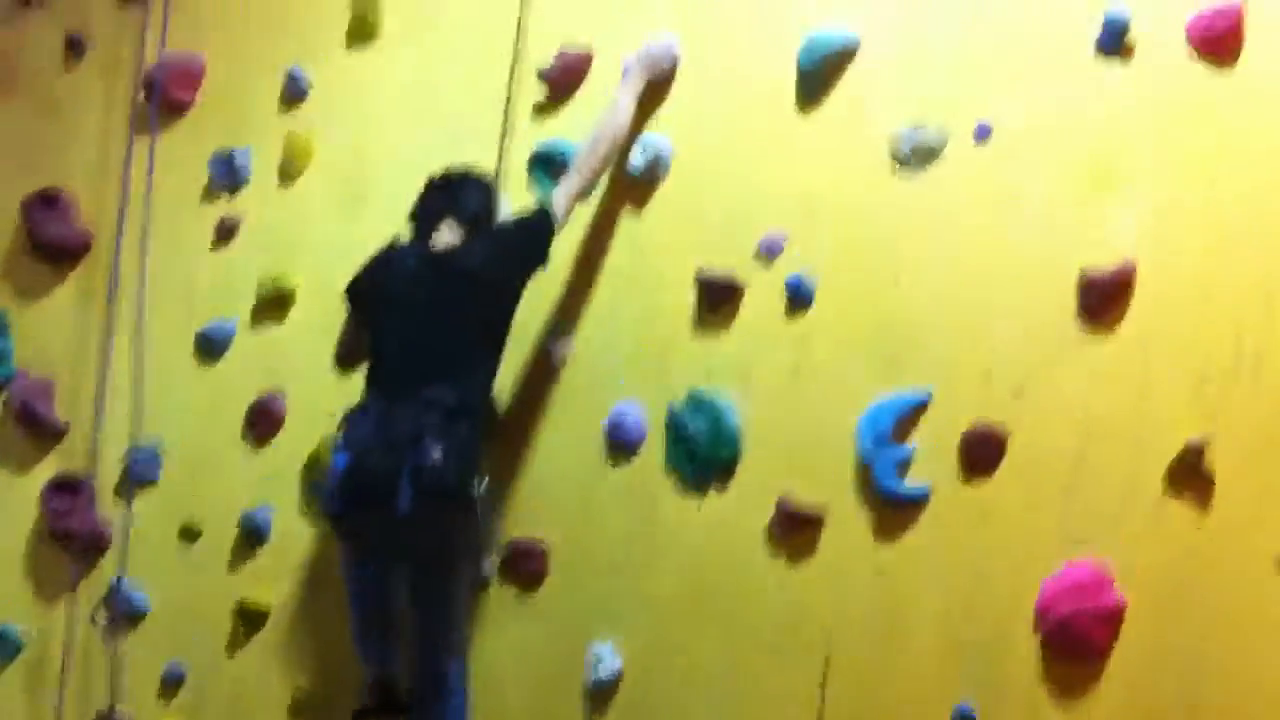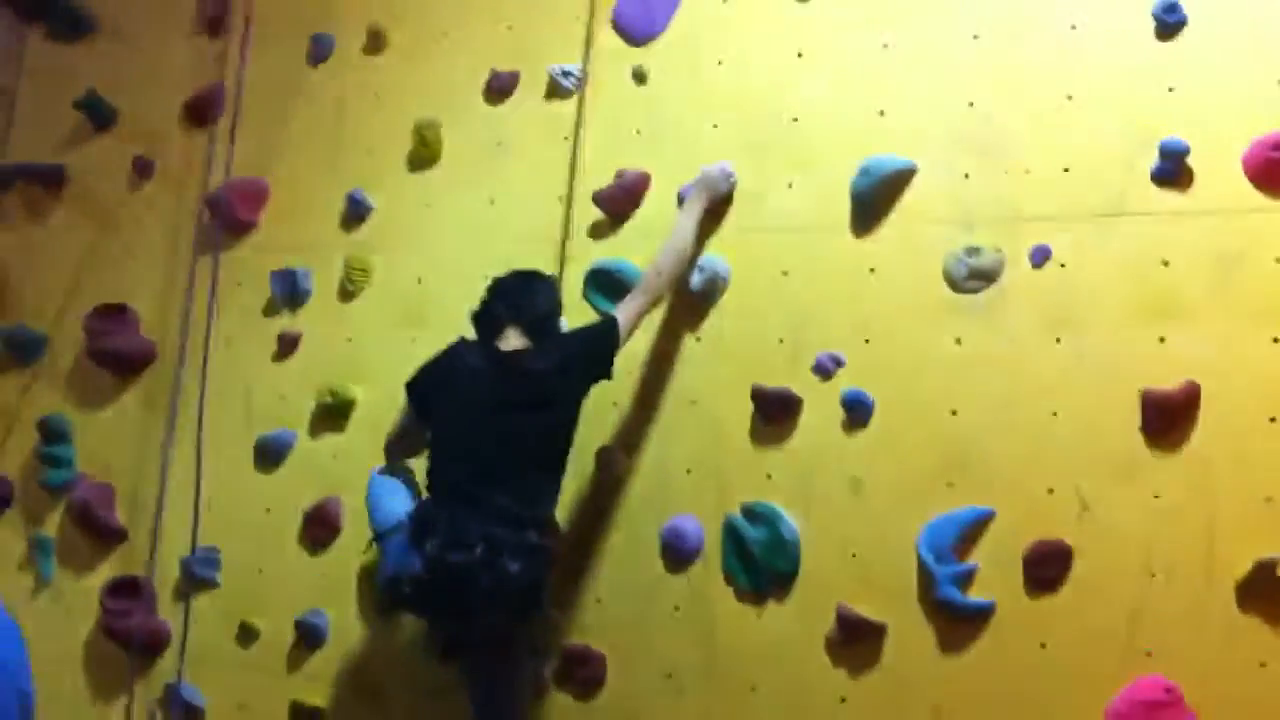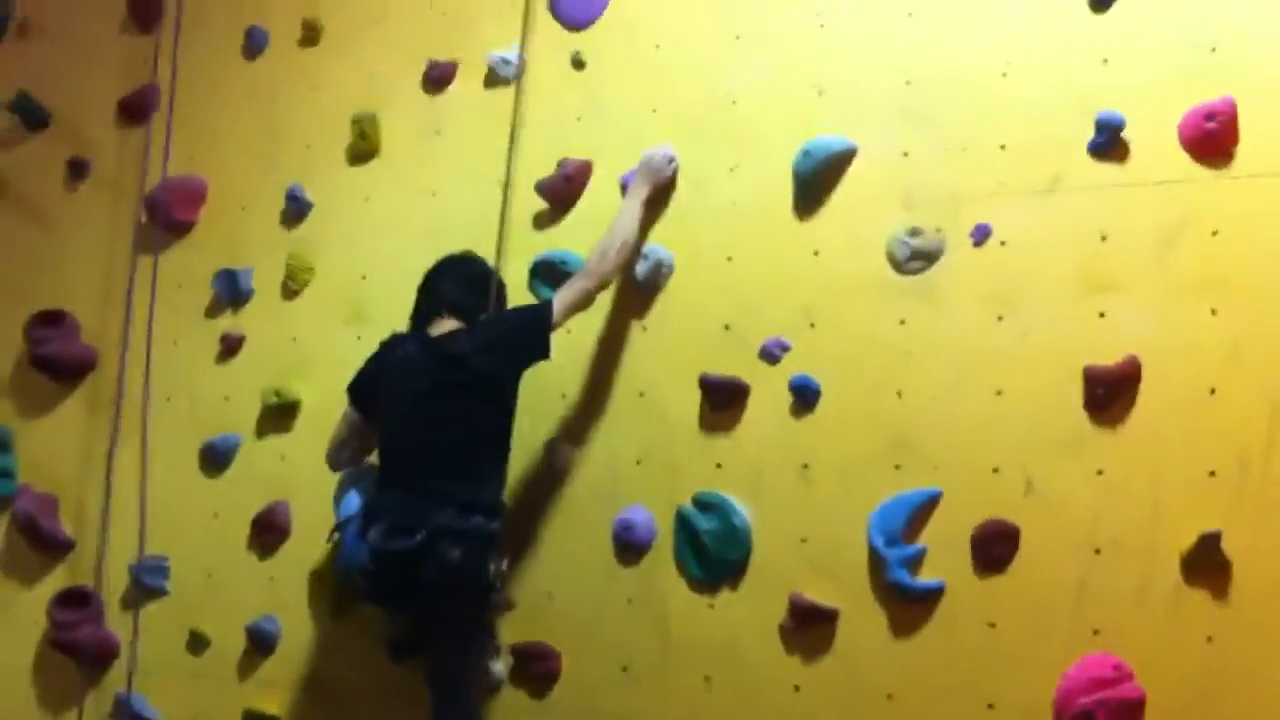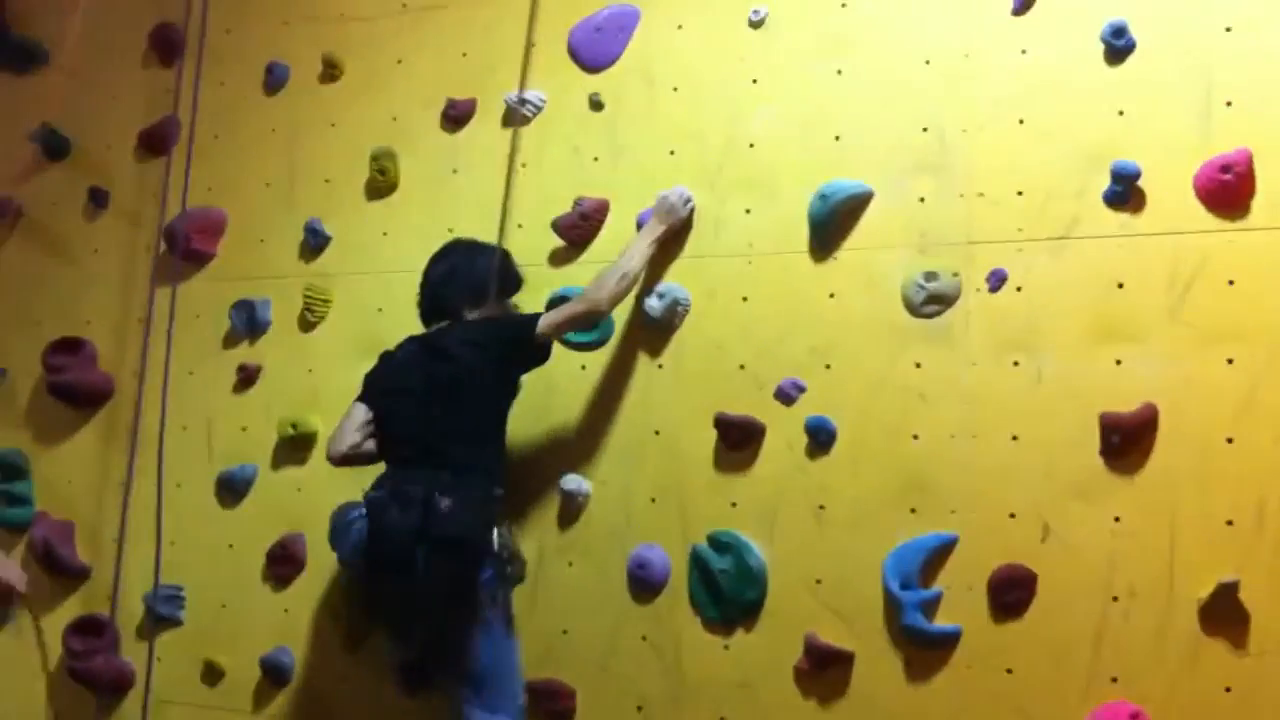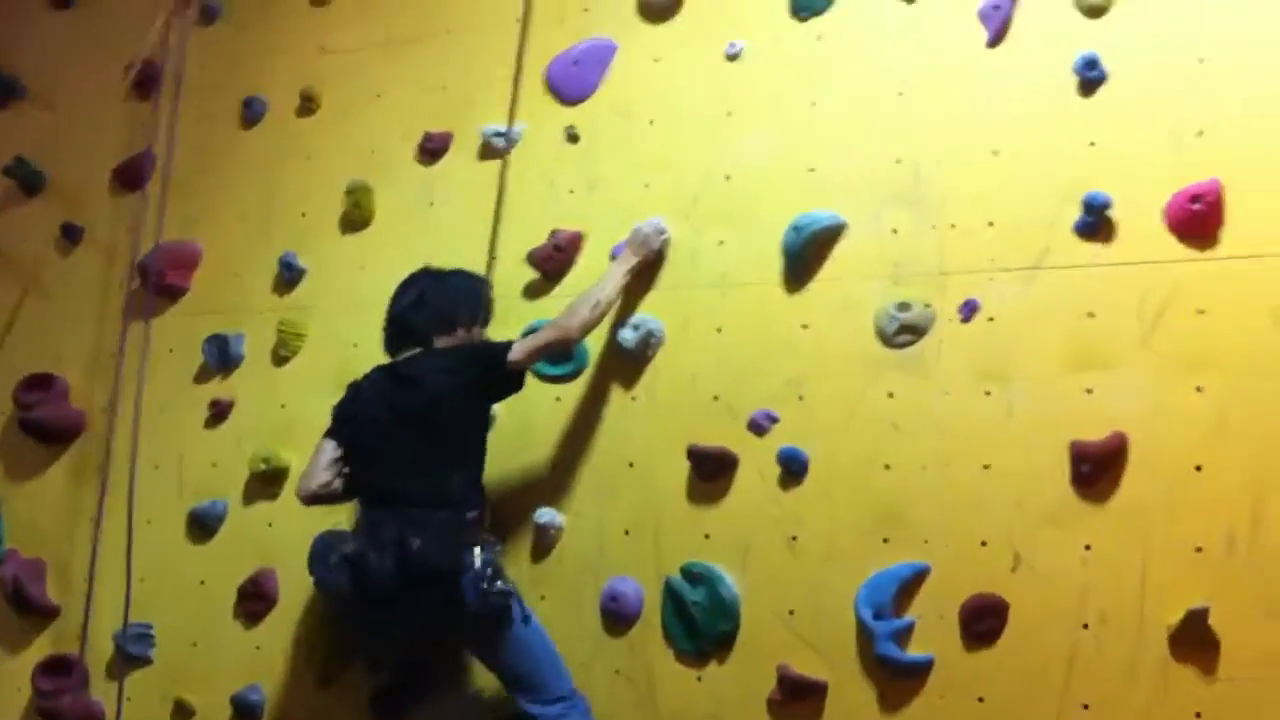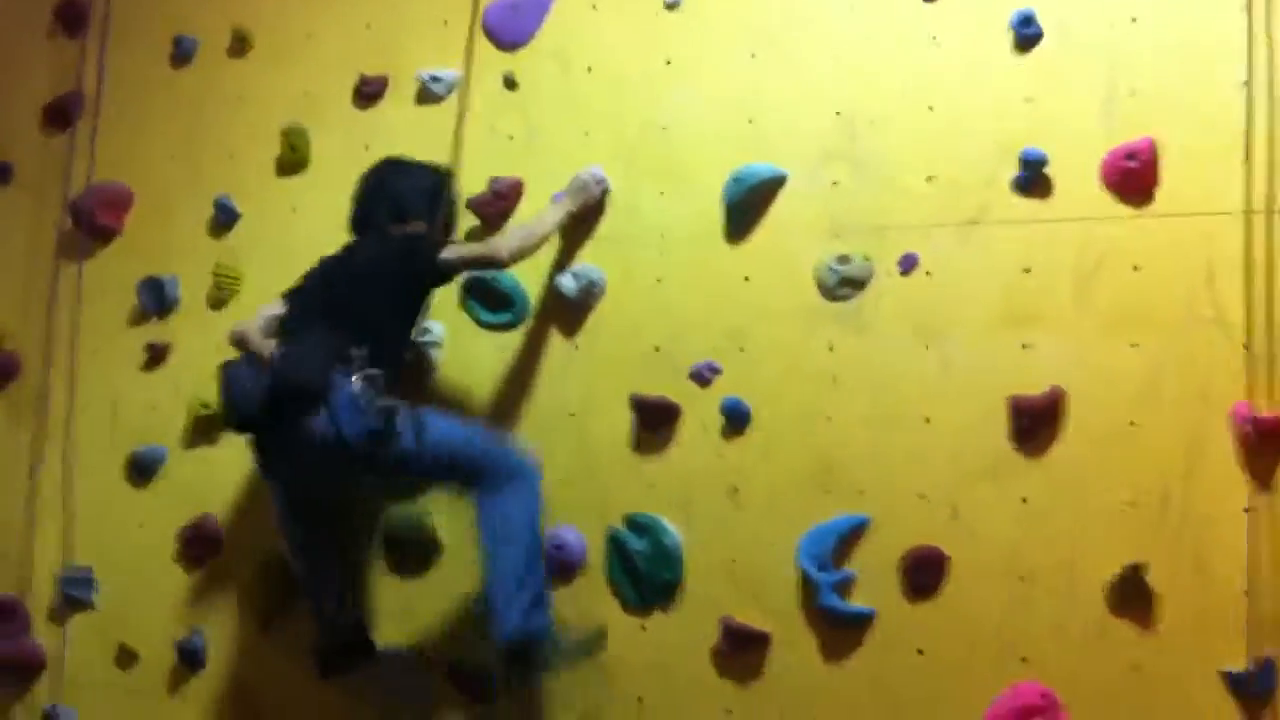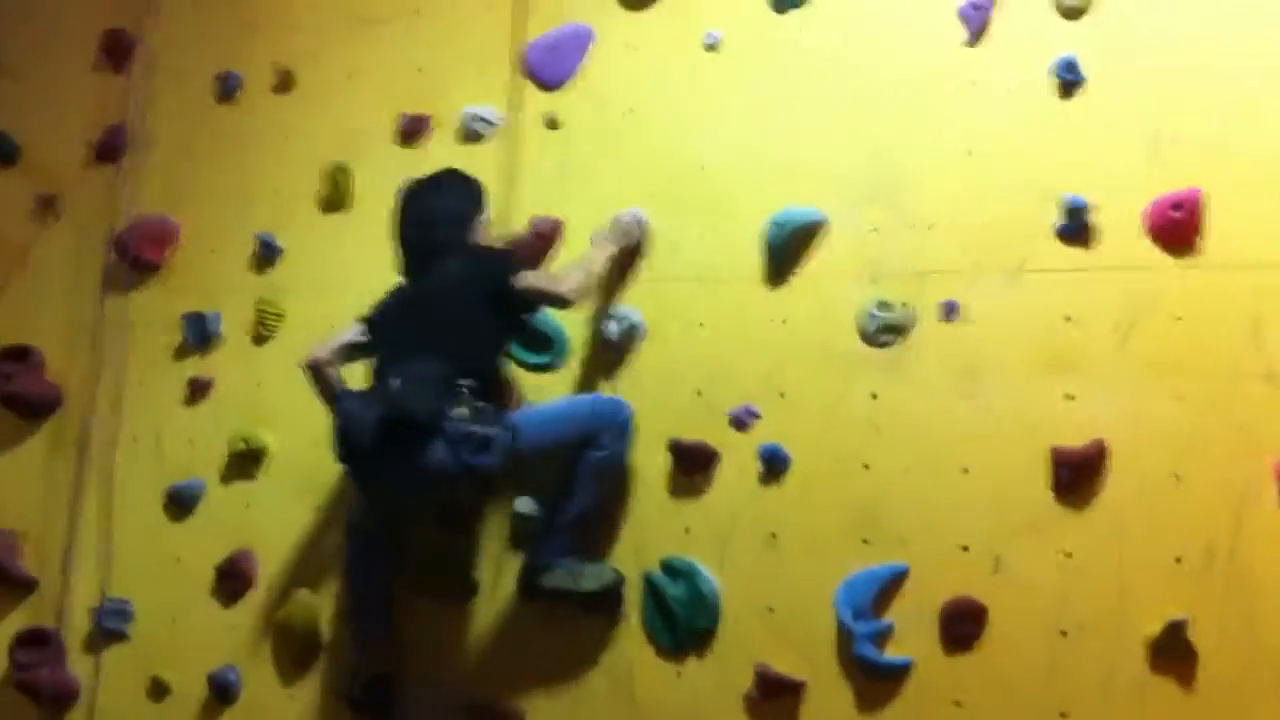
dt=0.4s
person 1, frame 1
left shoulder: (387, 267)
right shoulder: (502, 253)
left elbow: (347, 356)
right elbow: (588, 168)
right wrist: (634, 79)
left hip: (365, 467)
right hip: (440, 481)
left knee: (369, 555)
right knee: (439, 659)
person 1, frame 2
left shoulder: (451, 365)
right shoulder: (568, 363)
left elbow: (395, 451)
right elbow: (653, 288)
right wrist: (698, 203)
left hip: (425, 571)
right hip: (509, 583)
left knee: (386, 484)
left ankle: (449, 628)
person 1, frame 3
left shoulder: (389, 359)
right shoulder: (499, 344)
left elbow: (340, 458)
right elbow: (596, 276)
right wrist: (640, 190)
left hip: (379, 557)
right hip: (459, 565)
left knee: (355, 495)
left ankle: (409, 624)
person 1, frame 4
left shoulder: (394, 362)
right shoulder: (494, 341)
left elbow: (340, 448)
right elbow: (596, 302)
right wrist: (654, 229)
left hip: (388, 540)
right hip: (464, 544)
left knee: (347, 522)
left ankle: (420, 648)
person 1, frame 5
left shoulder: (362, 396)
right shoulder: (468, 369)
left elbow: (311, 487)
right elbow: (567, 330)
right wrist: (628, 260)
left hip: (376, 581)
right hip: (458, 574)
left knee: (328, 553)
left ankle: (397, 672)
person 1, frame 6
left shoulder: (328, 271)
right shoulder: (406, 253)
left elbow: (246, 332)
right elbow: (500, 251)
right wrist: (565, 204)
left hip: (284, 428)
right hip: (350, 410)
left knee: (315, 531)
right knee: (511, 471)
left ankle: (339, 637)
right ankle: (522, 632)
person 1, frame 7
left shoulder: (401, 298)
right shoulder: (485, 267)
left elbow: (319, 358)
right elbow: (565, 290)
left wrist: (355, 424)
right wrist: (609, 244)
left hip: (383, 451)
right hip: (452, 440)
left knee: (369, 536)
right knee: (609, 417)
left ankle: (370, 670)
right ankle: (552, 560)
